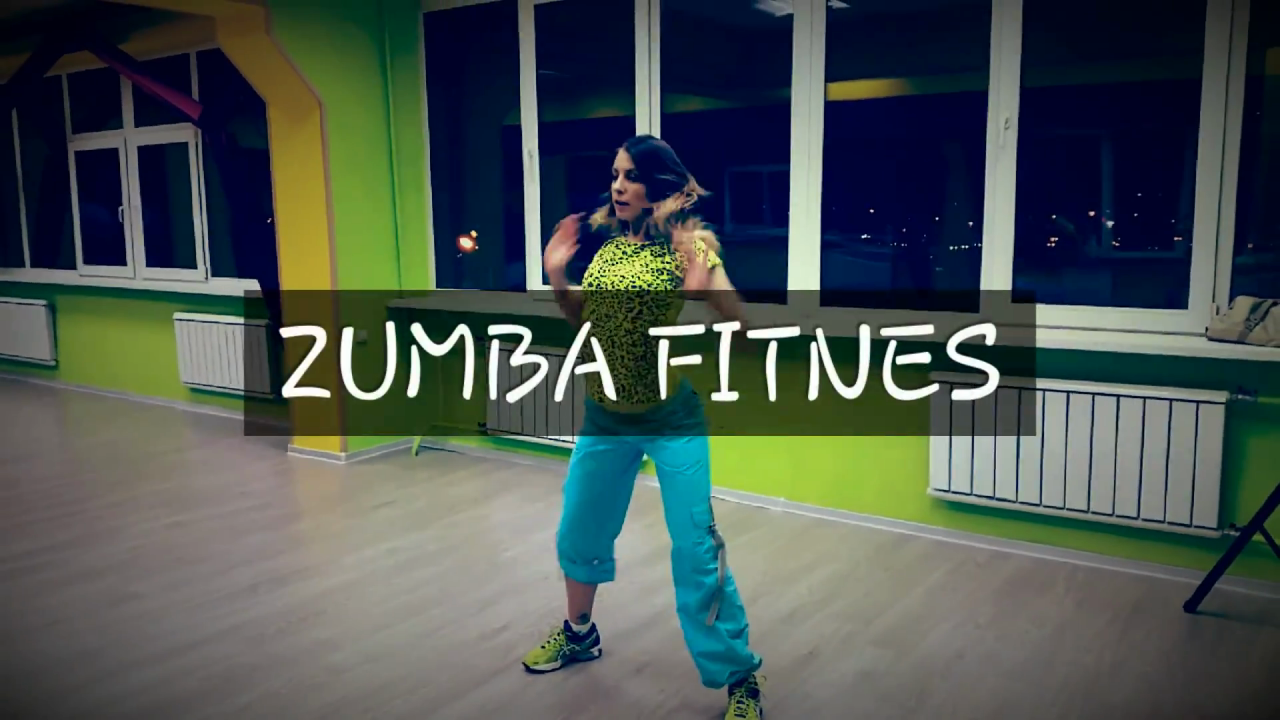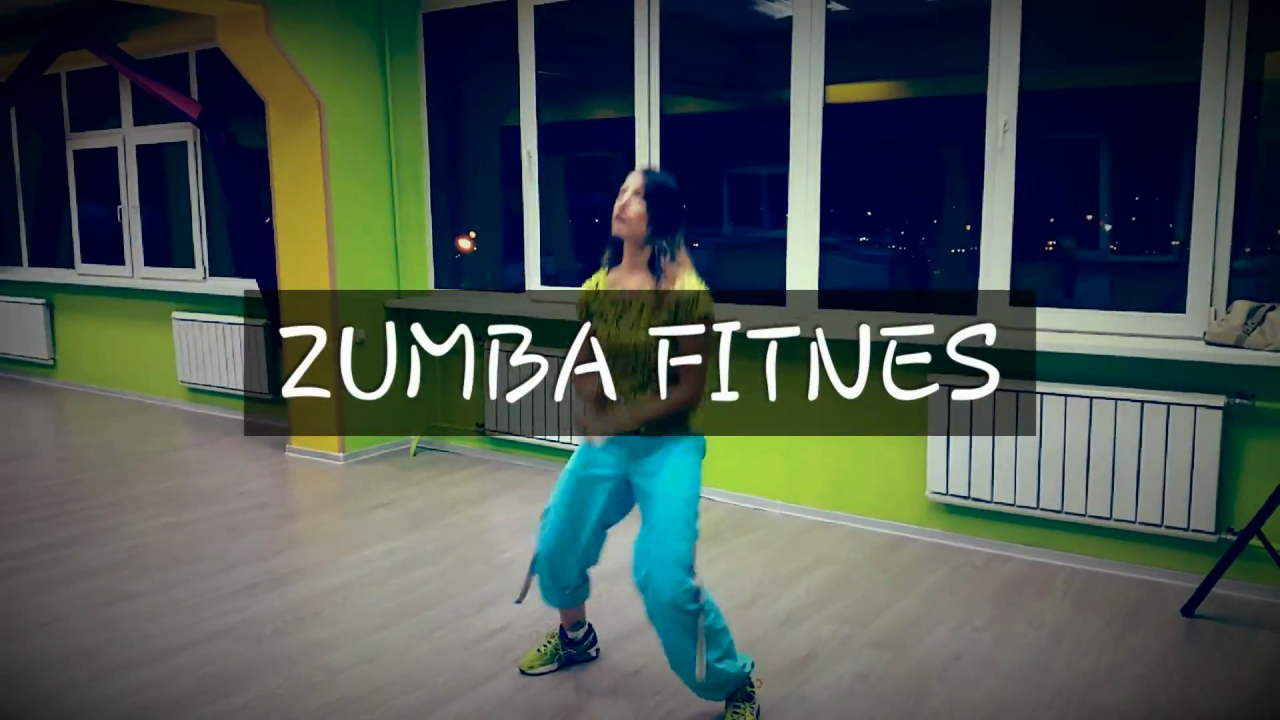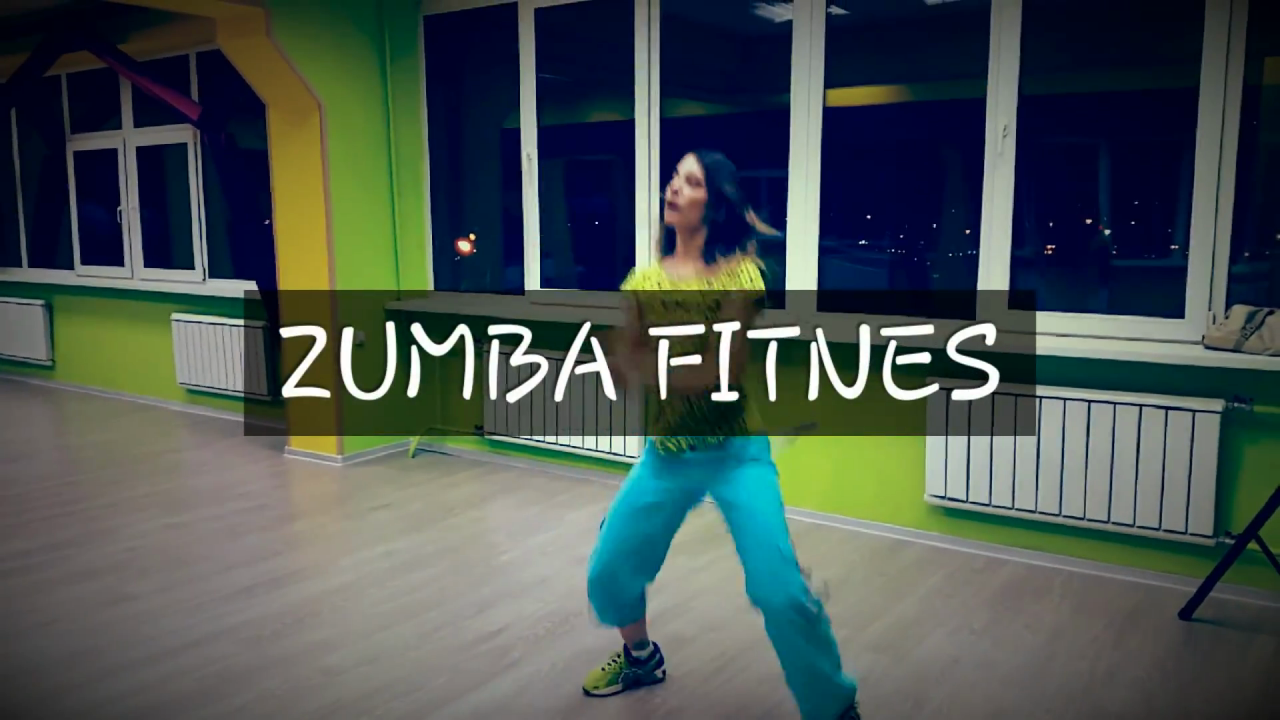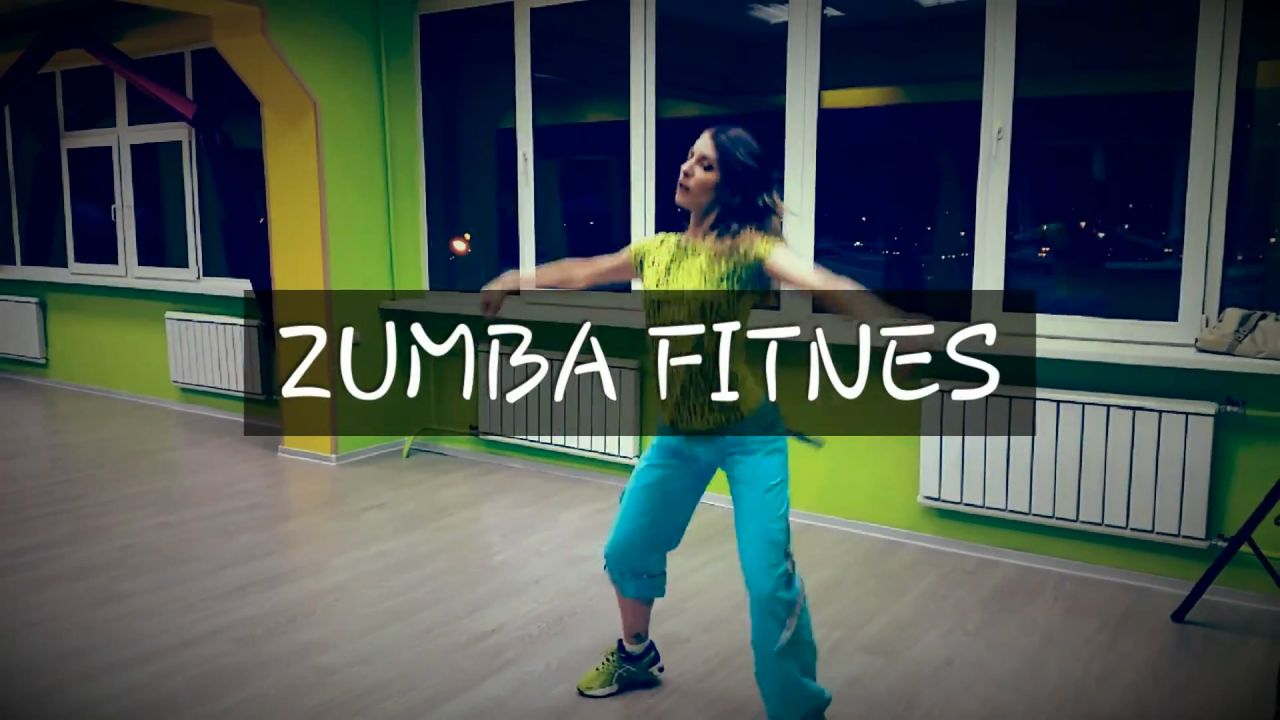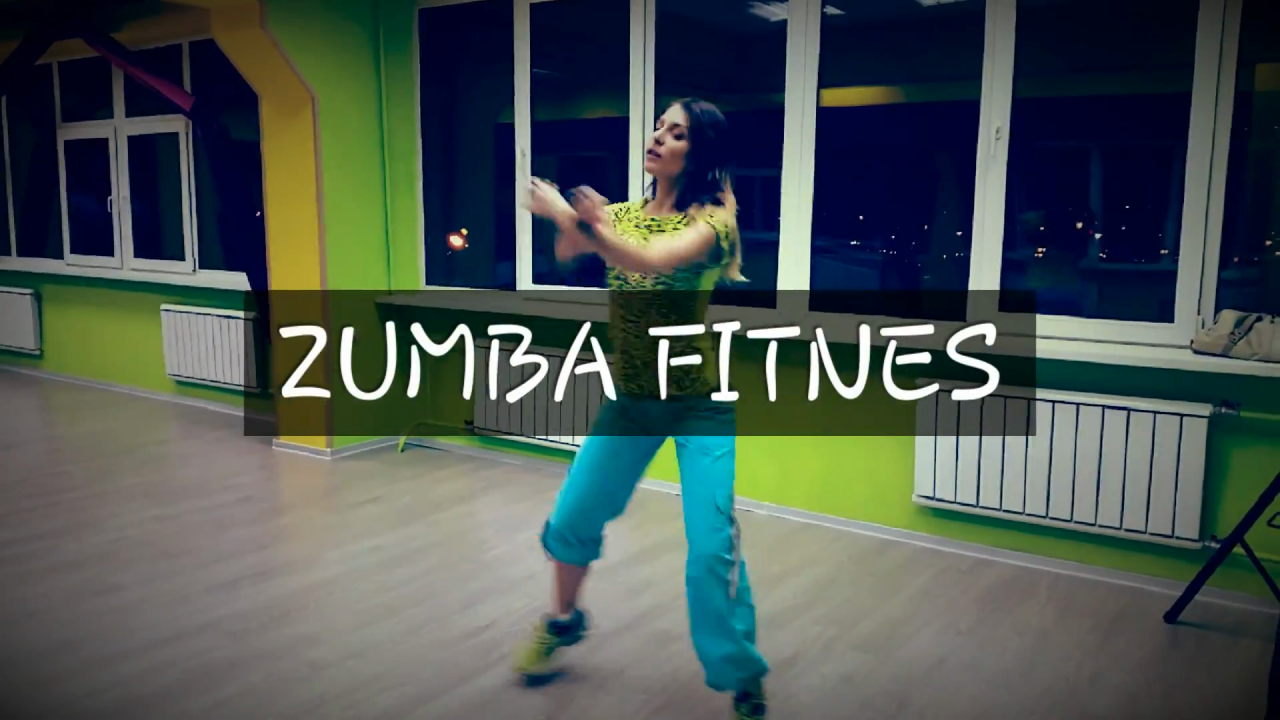
dt=0.4s
person 1, frame 1
left shoulder: (687, 249)
right shoulder: (607, 249)
left elbow: (736, 329)
right elbow: (583, 319)
left wrist: (711, 286)
right wrist: (557, 272)
left hip: (672, 413)
right hip: (605, 414)
left knee: (694, 545)
right knee: (580, 530)
right ankle: (578, 632)
person 1, frame 2
left shoulder: (685, 292)
right shoulder: (596, 287)
left elbow: (689, 387)
right elbow: (588, 365)
left wrist: (623, 418)
right wrist: (588, 405)
left hip: (668, 445)
right hip: (605, 441)
left knee: (660, 577)
right knee: (555, 552)
right ankle: (574, 636)
person 1, frame 3
left shoulder: (739, 277)
right shoulder: (644, 281)
left elbow: (714, 370)
right elbow: (627, 363)
left wrist: (651, 364)
right wrist: (635, 360)
left hip: (735, 454)
right hip: (666, 452)
left knee: (781, 591)
right knee: (608, 571)
right ankle: (640, 655)
person 1, frame 4
left shoulder: (749, 245)
right shoulder: (659, 248)
left elbow: (822, 287)
right elbow: (590, 272)
left wrist: (873, 320)
right wrist: (520, 280)
left hip: (750, 432)
right hip: (680, 430)
left knee: (768, 575)
right knee: (629, 549)
right ankle: (637, 654)
person 1, frame 5
left shoulder: (711, 219)
right shoulder: (621, 214)
left elbow: (655, 260)
right elbow: (568, 250)
left wrist: (586, 218)
right wrist: (572, 217)
left hip: (700, 402)
right hip: (629, 397)
left knee: (711, 544)
right knee: (574, 517)
right ankle: (563, 619)
